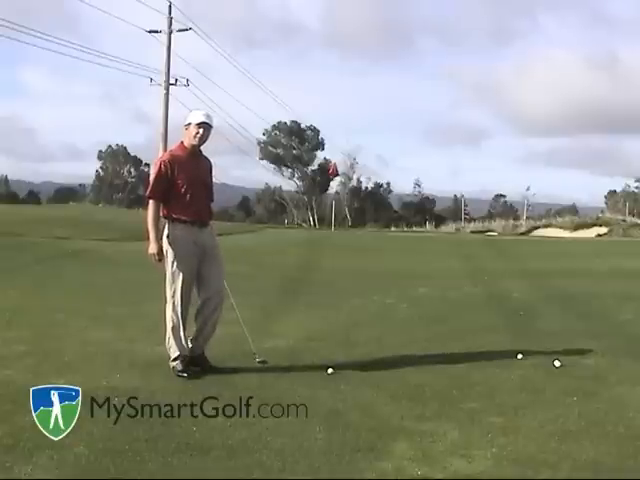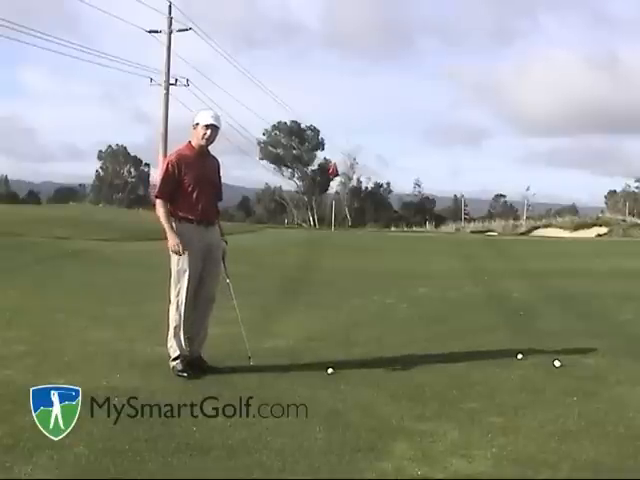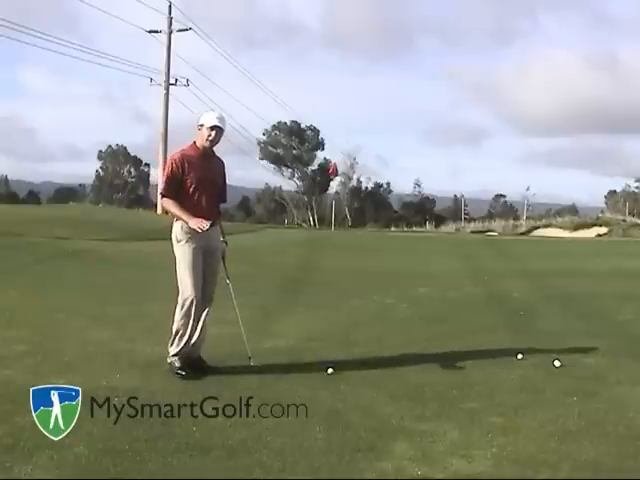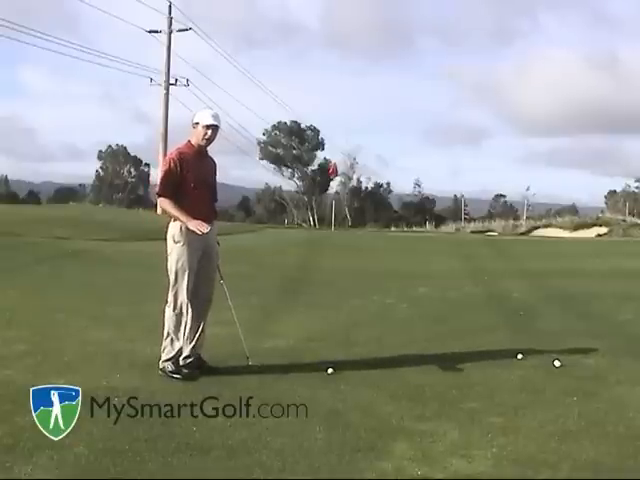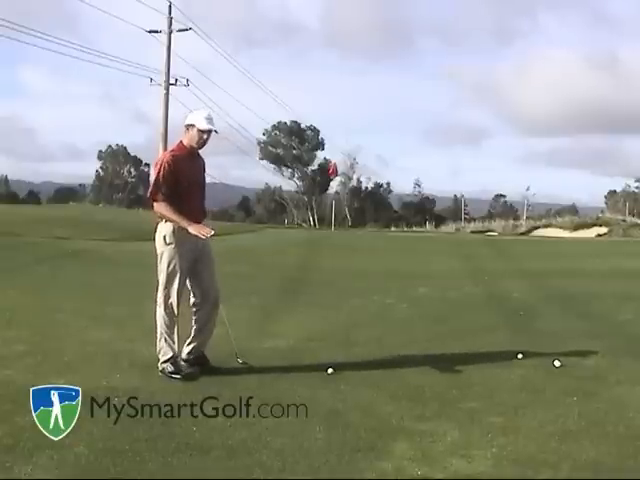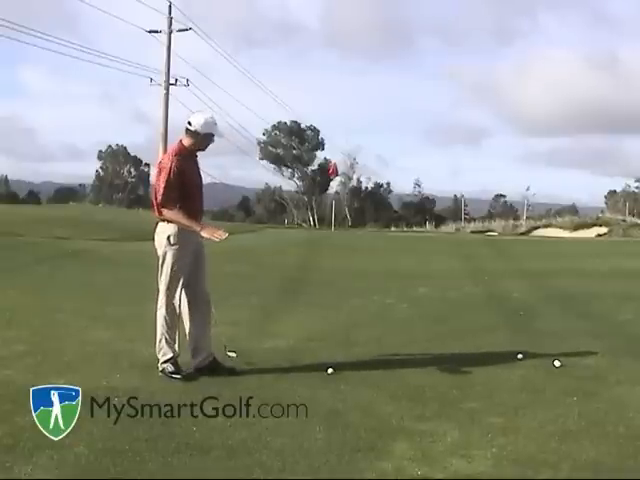
dt=0.4s
person 1, frame 1
left shoulder: (206, 163)
right shoulder: (168, 160)
right elbow: (154, 201)
left wrist: (211, 231)
right wrist: (153, 239)
left hip: (206, 233)
right hip: (180, 233)
left knee: (214, 294)
right knee: (178, 299)
left ankle: (196, 351)
right ankle: (178, 357)
person 1, frame 2
left shoulder: (214, 163)
right shoulder: (176, 160)
right elbow: (161, 200)
left wrist: (221, 235)
right wrist: (171, 234)
left hip: (211, 233)
right hip: (186, 232)
left knee: (206, 298)
right knee: (182, 298)
left ankle: (194, 353)
right ankle: (178, 356)
person 1, frame 3
left shoulder: (218, 164)
right shoulder: (180, 159)
right elbow: (166, 199)
left wrist: (222, 236)
right wrist: (190, 219)
left hip: (212, 234)
right hip: (187, 232)
left knee: (205, 298)
right knee: (190, 294)
left ankle: (193, 352)
right ankle: (177, 353)
person 1, frame 4
left shoulder: (210, 162)
right shoulder: (177, 158)
right elbow: (163, 199)
left wrist: (214, 234)
right wrist: (189, 221)
left hip: (208, 233)
right hip: (183, 232)
left knee: (203, 298)
right knee: (180, 297)
left ankle: (191, 354)
right ankle: (169, 359)
person 1, frame 5
left shoulder: (199, 162)
right shoulder: (169, 160)
right elbow: (158, 203)
right wrist: (189, 225)
left hip: (198, 234)
right hip: (174, 234)
left knee: (209, 296)
right knee: (170, 299)
left ankle: (193, 351)
right ankle: (167, 359)
person 1, frame 6
left shoulder: (191, 158)
right shoulder: (173, 162)
right elbow: (168, 209)
right wrist: (202, 228)
left hip: (192, 235)
right hip: (174, 235)
left knee: (200, 299)
right knee: (170, 299)
left ankle: (203, 359)
right ankle: (167, 359)
